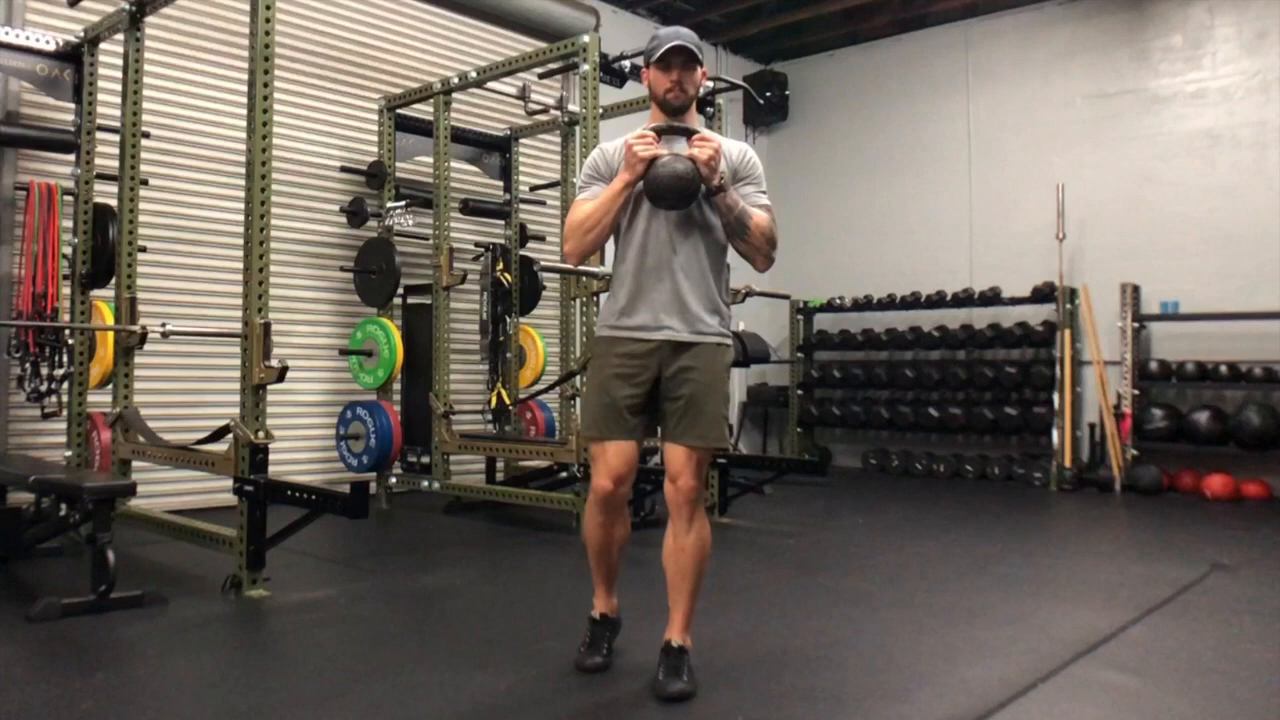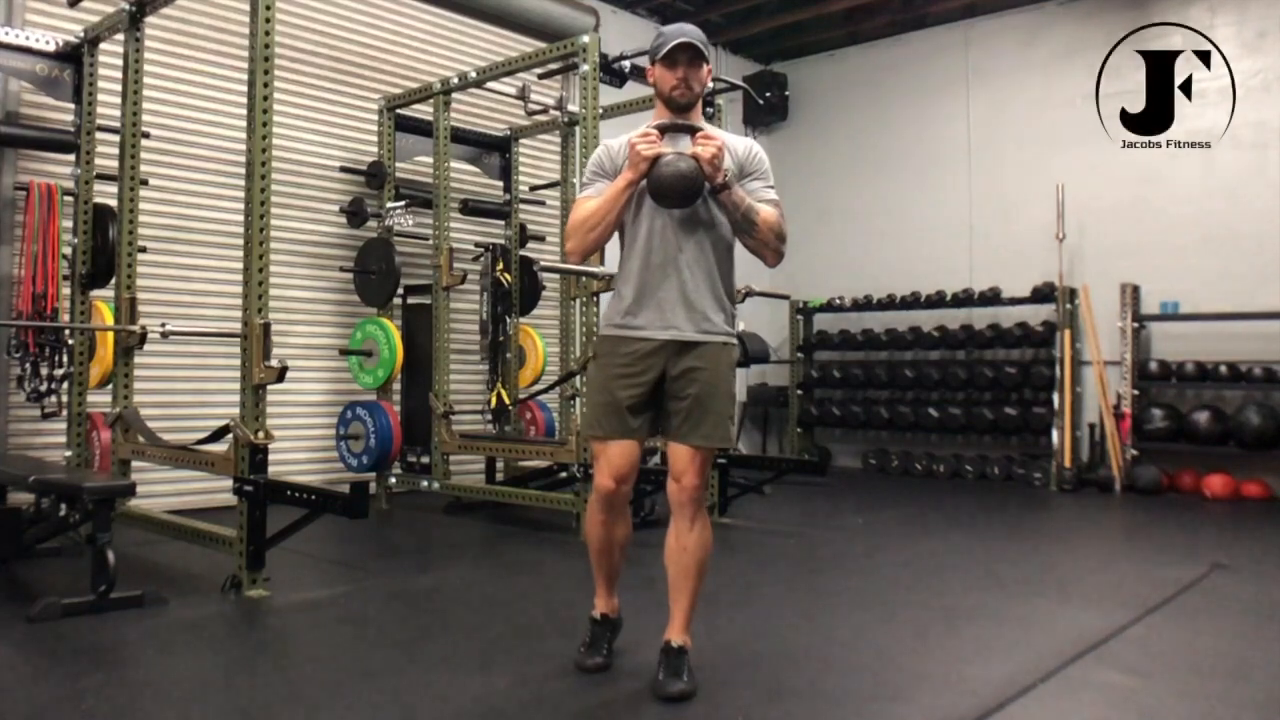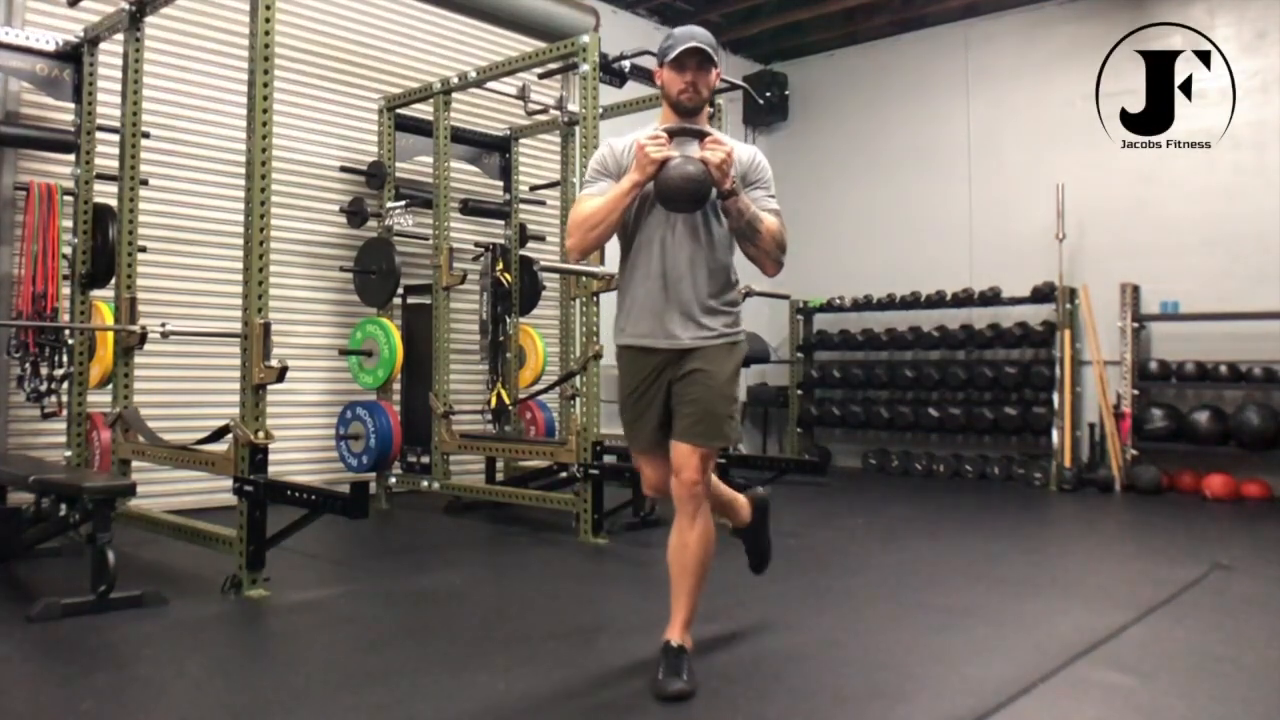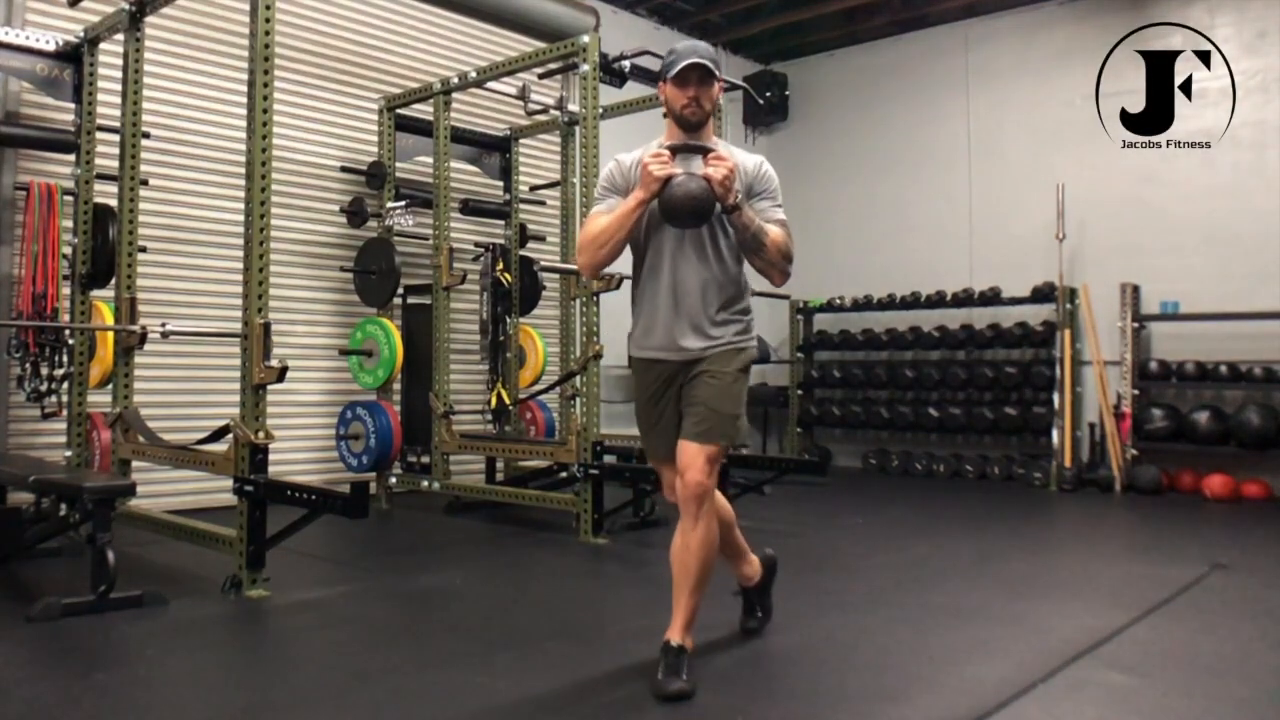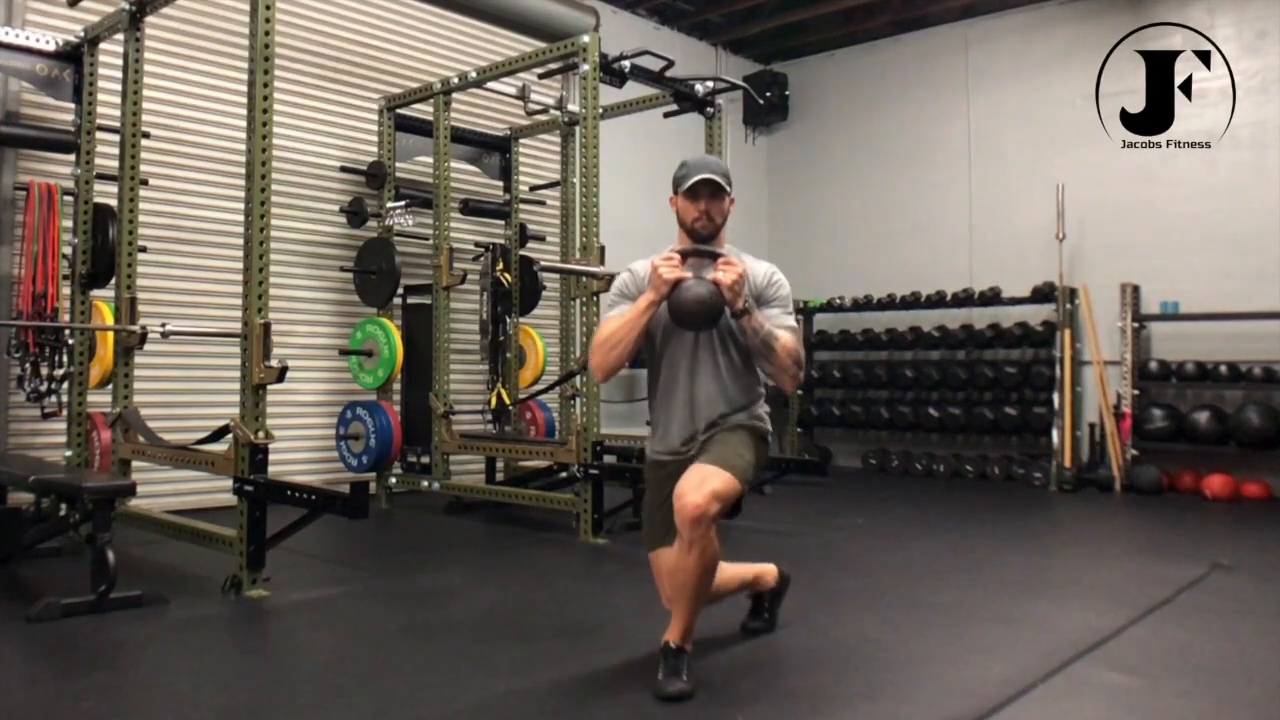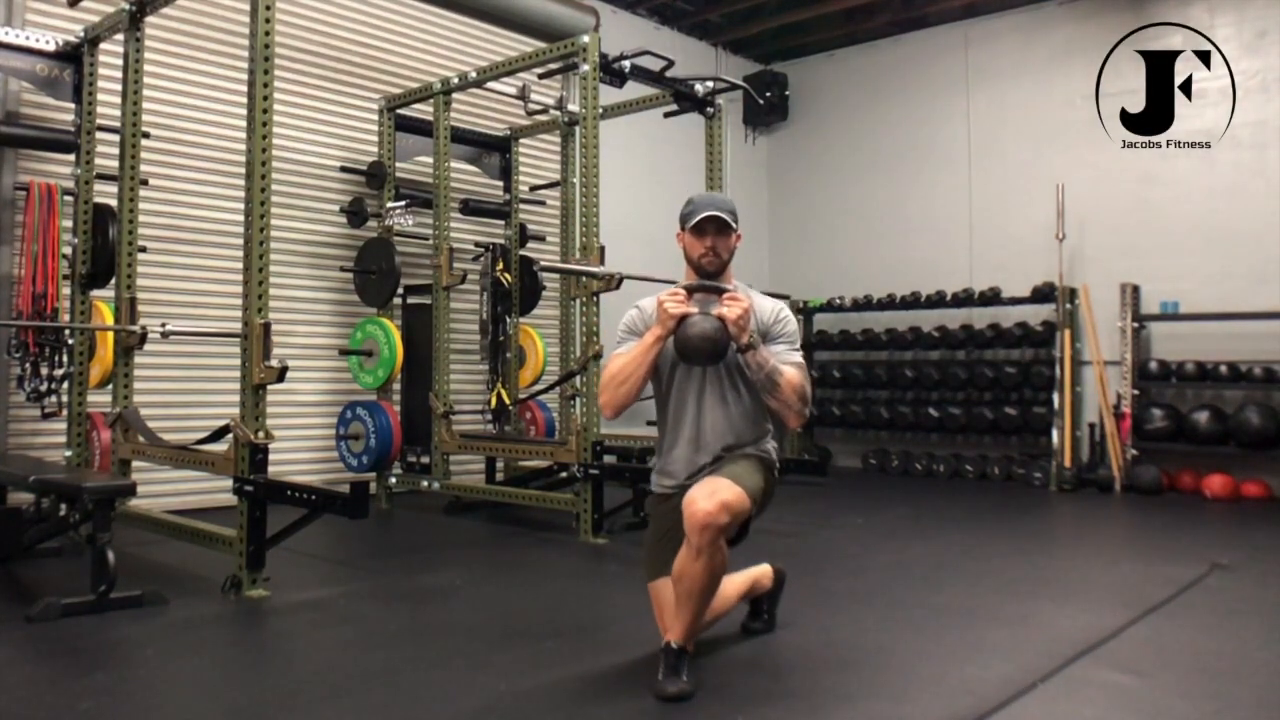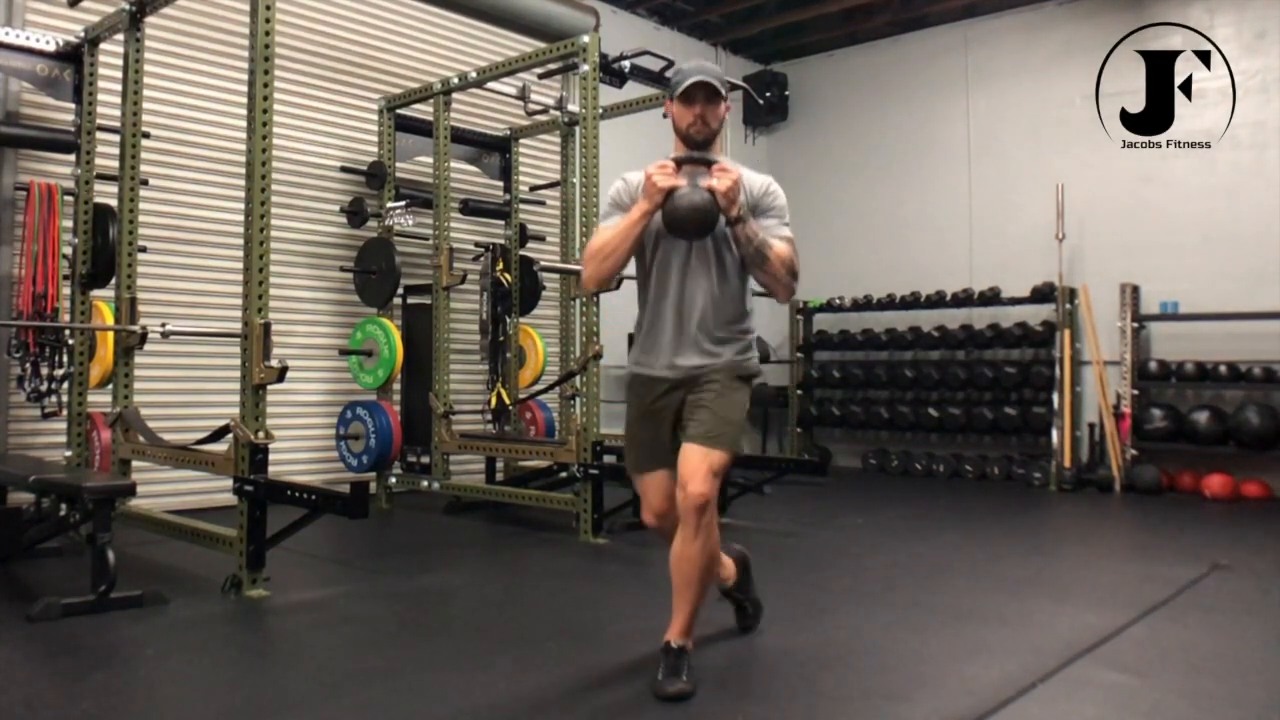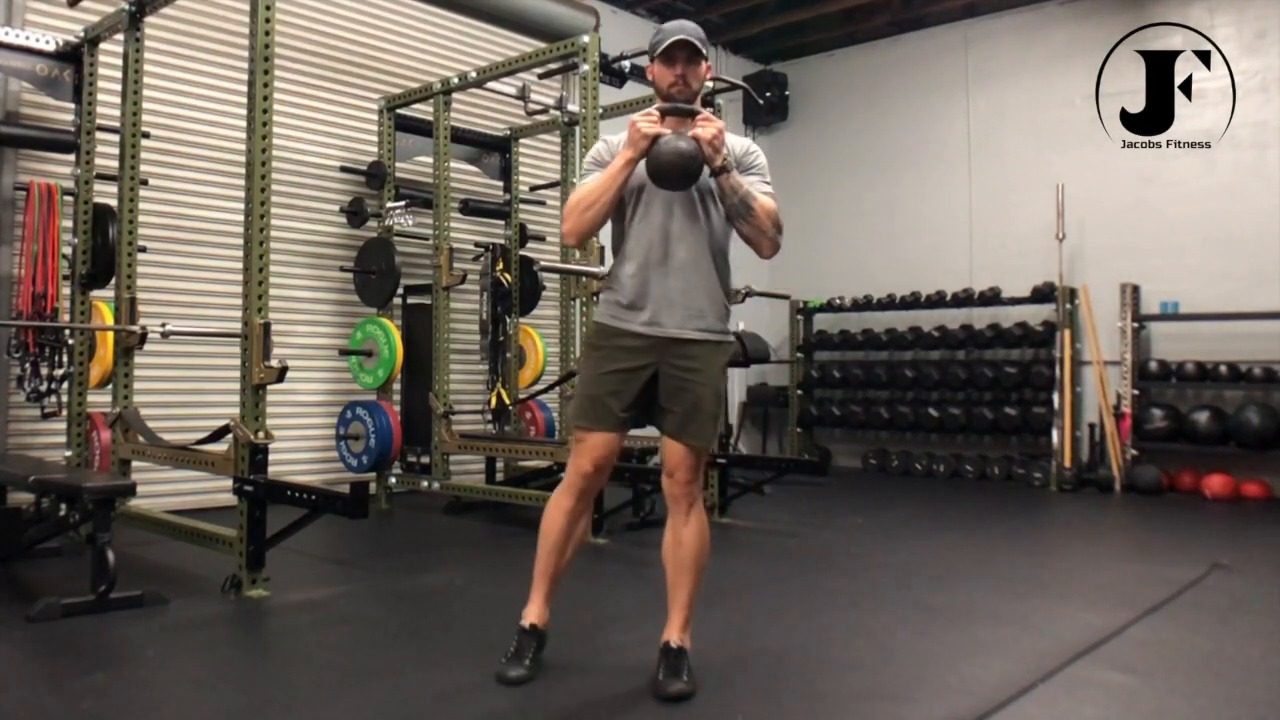
dt=0.5s
person 1, frame 1
left shoulder: (735, 156)
right shoulder: (610, 155)
left elbow: (764, 253)
right elbow: (574, 248)
left wrist: (715, 185)
right wrist: (629, 178)
left hip: (698, 342)
right hip: (623, 338)
left knee: (685, 492)
right knee: (609, 483)
left ankle: (677, 642)
right ankle: (604, 611)
person 1, frame 2
left shoulder: (741, 152)
right shoulder: (614, 153)
left elbow: (774, 248)
right elbow: (577, 246)
left wrist: (721, 182)
right wrist: (630, 175)
left hip: (704, 341)
right hip: (627, 336)
left knee: (687, 491)
right knee: (611, 483)
left ankle: (676, 643)
right ankle: (604, 612)
person 1, frame 3
left shoulder: (744, 159)
right shoulder: (618, 152)
left elbow: (773, 260)
right elbow: (577, 243)
left wrist: (728, 188)
right wrist: (638, 177)
left hip: (709, 341)
right hip: (641, 340)
left knee: (688, 483)
right knee: (658, 483)
left ankle: (677, 643)
right ankle: (745, 512)
person 1, frame 4
left shoulder: (750, 169)
right shoulder: (626, 168)
left elbow: (780, 269)
right elbow: (588, 260)
left wrist: (732, 202)
right wrist: (642, 194)
left hip: (719, 347)
right hip: (653, 351)
left knee: (695, 485)
right knee: (681, 491)
left ankle: (677, 642)
right ankle: (753, 571)
person 1, frame 5
left shoulder: (763, 278)
right shoulder: (639, 278)
left elbow: (791, 377)
right elbow: (600, 367)
left wrist: (741, 306)
right wrist: (653, 295)
left hip: (735, 430)
right hip: (669, 446)
left knee: (693, 505)
right knee: (683, 592)
left ankle: (676, 647)
right ankle: (766, 578)
person 1, frame 6
left shoulder: (770, 315)
right shoulder: (647, 314)
left elbow: (797, 413)
right elbow: (609, 404)
left wrist: (746, 341)
right wrist: (660, 332)
left hip: (743, 463)
right hip: (672, 480)
left knee: (704, 512)
right knee: (682, 611)
left ankle: (676, 650)
right ankle: (762, 579)
person 1, frame 7
left shoulder: (758, 189)
right shoulder: (633, 186)
left elbow: (784, 286)
right elbow: (593, 277)
left wrist: (735, 213)
right wrist: (646, 207)
left hip: (721, 368)
right hip: (652, 370)
left knee: (695, 495)
right knee: (658, 512)
left ankle: (677, 643)
right ankle: (729, 570)
person 1, frame 8
left shoulder: (739, 150)
right shoulder: (616, 145)
left elbow: (768, 242)
right elbow: (574, 230)
left wrist: (719, 165)
right wrist: (631, 154)
left hip: (697, 339)
right hip: (619, 329)
left knee: (683, 488)
right knee: (584, 472)
left ankle: (675, 642)
right ankle: (534, 621)
